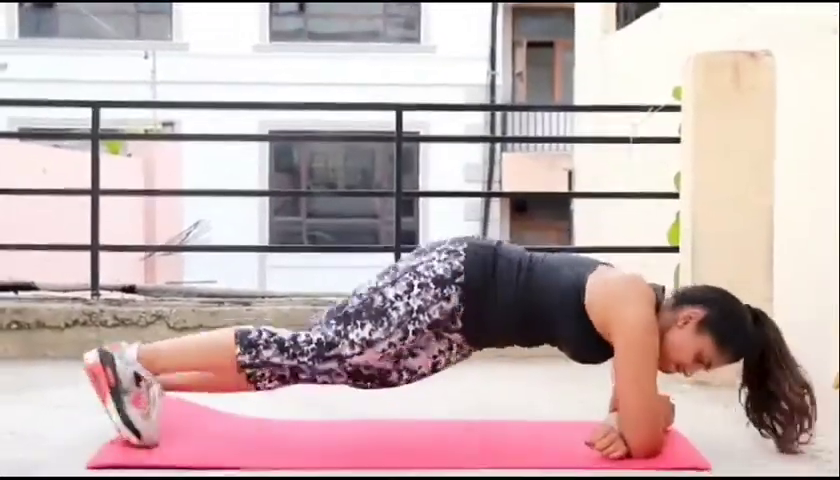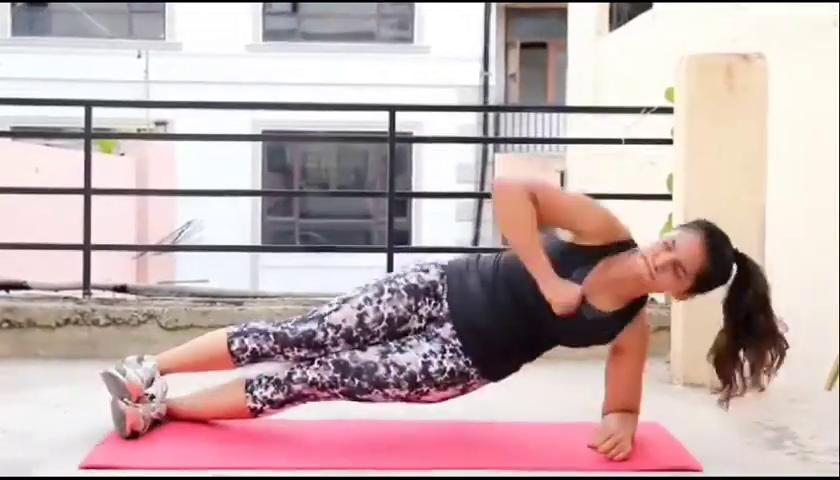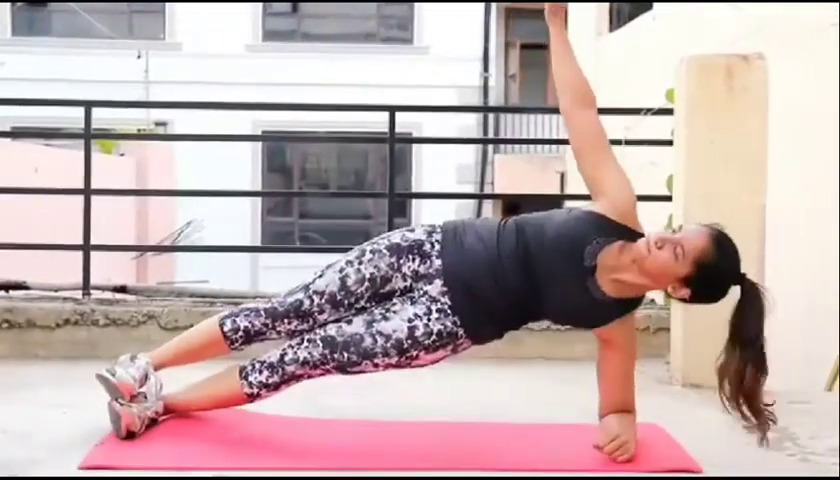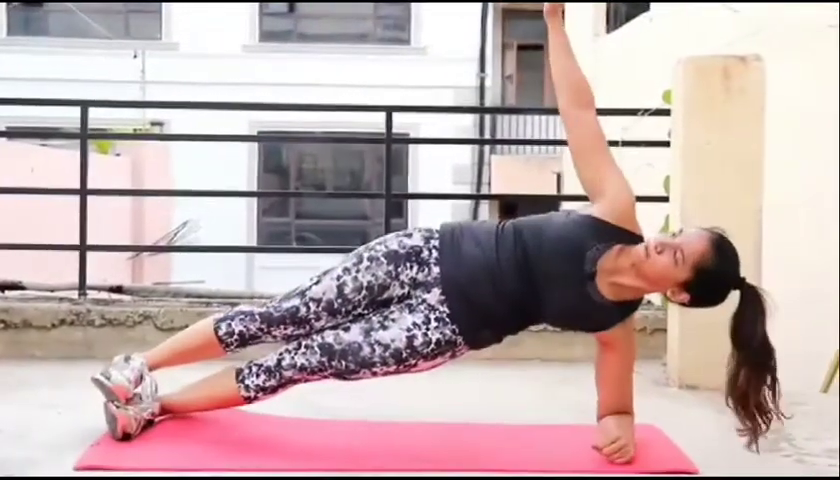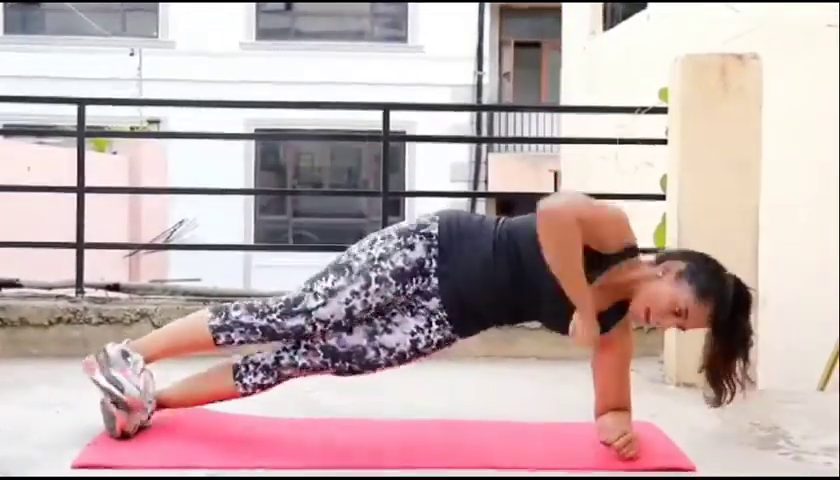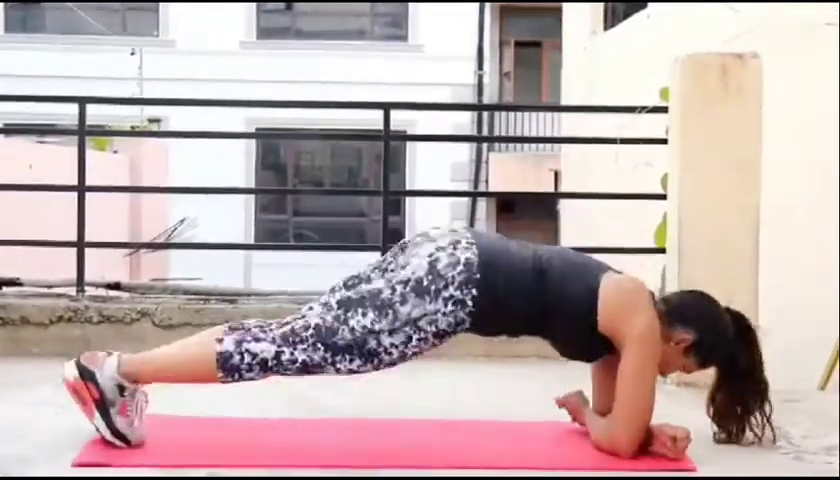
dt=0.4s
person 1, frame 1
left shoulder: (643, 321)
right shoulder: (636, 309)
left elbow: (629, 418)
right elbow: (643, 432)
left wrist: (624, 421)
right wrist: (649, 418)
left hip: (465, 327)
right hip: (452, 277)
left knee: (330, 369)
right knee: (313, 349)
left ankle: (160, 381)
right ankle: (137, 361)
person 1, frame 2
left shoulder: (632, 329)
right shoulder: (603, 231)
left elbow: (621, 407)
right elbow: (509, 189)
left wrist: (620, 426)
right wrist: (547, 275)
left hip: (464, 363)
right hip: (441, 289)
left knee: (324, 380)
right knee: (300, 337)
left ankle: (161, 405)
right ankle: (149, 372)
person 1, frame 3
left shoulder: (617, 319)
right shoulder: (618, 207)
left elbow: (618, 404)
right elbow: (579, 109)
left wrist: (621, 424)
left hip: (452, 318)
right hip: (433, 249)
left knee: (312, 356)
right knee: (288, 313)
left ankle: (155, 403)
right ankle: (145, 370)
person 1, frame 4
left shoulder: (617, 324)
right shoulder: (618, 212)
left elbow: (614, 409)
right elbow: (579, 110)
left wrist: (619, 427)
left hip: (448, 323)
right hip: (432, 254)
left knee: (308, 360)
right knee: (285, 317)
left ankle: (152, 406)
right ankle: (139, 371)
person 1, frame 5
left shoulder: (615, 319)
right shoulder: (612, 233)
left elbow: (611, 406)
right elbow: (549, 211)
left wrist: (619, 428)
right wrist: (581, 302)
left hip: (445, 318)
right hip: (429, 249)
left knee: (308, 353)
right knee: (288, 315)
left ankle: (147, 395)
right ankle: (131, 356)
person 1, frame 6
left shoulder: (621, 308)
right shoulder: (642, 321)
left elbow: (614, 424)
right elbow: (616, 438)
left wrist: (649, 429)
right wrist: (585, 410)
left hip: (449, 252)
right hip: (450, 274)
left knee: (289, 333)
right knee: (299, 348)
left ankle: (122, 364)
right ankle: (113, 372)
